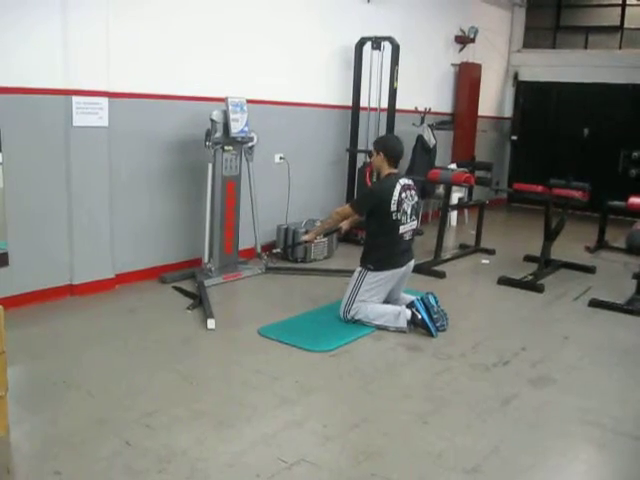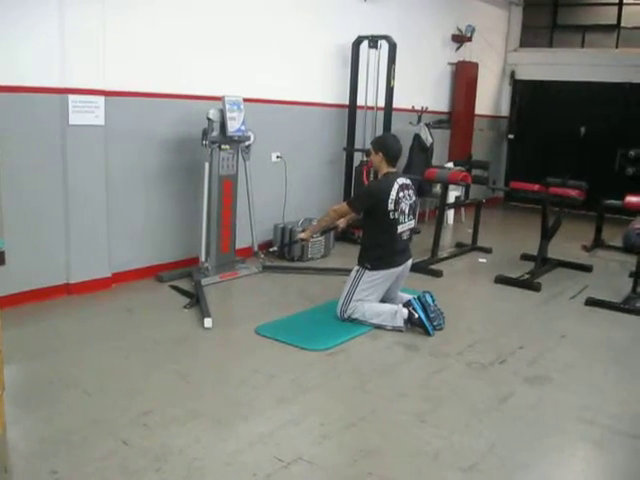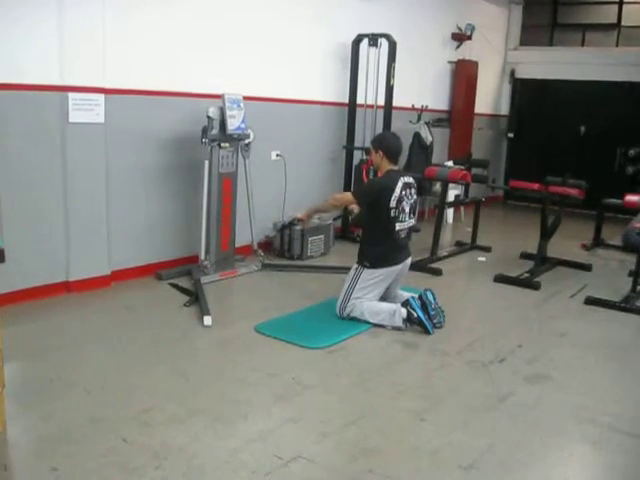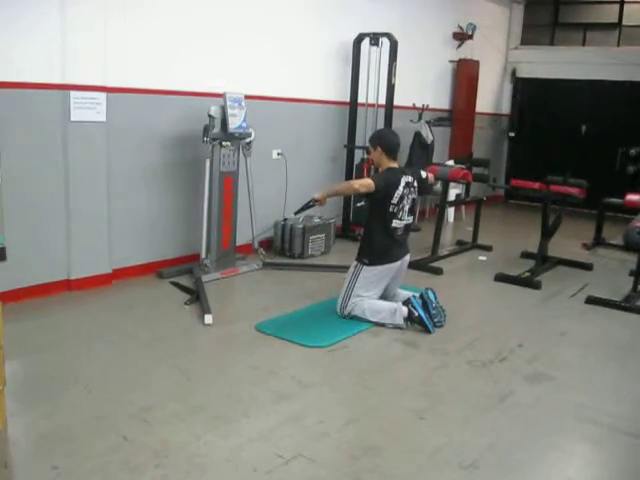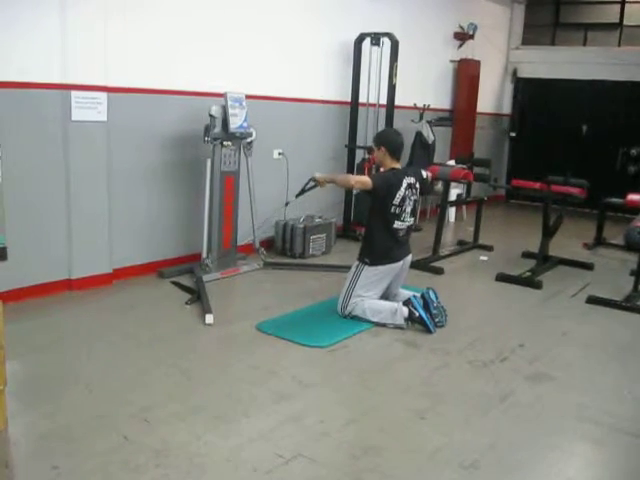
dt=0.4s
person 1, frame 1
left shoulder: (379, 190)
right shoulder: (409, 184)
left elbow: (341, 213)
left wrist: (313, 234)
right wrist: (351, 222)
left hip: (381, 266)
right hip: (405, 260)
left knee: (350, 311)
right knee: (390, 299)
left ankle: (409, 317)
right ankle: (422, 305)
person 1, frame 2
left shoulder: (376, 188)
right shoulder: (407, 183)
left elbow: (337, 211)
left wrist: (310, 232)
right wrist: (348, 219)
left hip: (379, 265)
right hip: (403, 259)
left knee: (348, 309)
right knee: (386, 297)
left ankle: (405, 315)
right ankle: (419, 304)
person 1, frame 3
left shoulder: (380, 184)
right shoulder: (409, 181)
left elbow: (339, 201)
left wrist: (309, 213)
right wrist: (362, 206)
left hip: (378, 262)
right hip: (402, 258)
left knee: (347, 307)
right knee: (386, 295)
left ankle: (404, 314)
right ankle: (420, 302)
person 1, frame 4
left shoulder: (384, 179)
right shoulder: (412, 176)
left elbow: (358, 185)
right elbow: (430, 179)
left wrist: (325, 194)
left hip: (377, 259)
right hip: (401, 255)
left knee: (348, 306)
right knee: (387, 295)
left ankle: (405, 313)
right ankle: (421, 302)
person 1, frame 5
left shoulder: (386, 180)
right shoulder: (413, 176)
left elbow: (356, 181)
right elbow: (428, 176)
left wrist: (327, 178)
left hip: (378, 259)
right hip: (403, 255)
left knee: (349, 305)
right knee: (388, 294)
left ankle: (406, 313)
right ankle: (422, 301)
